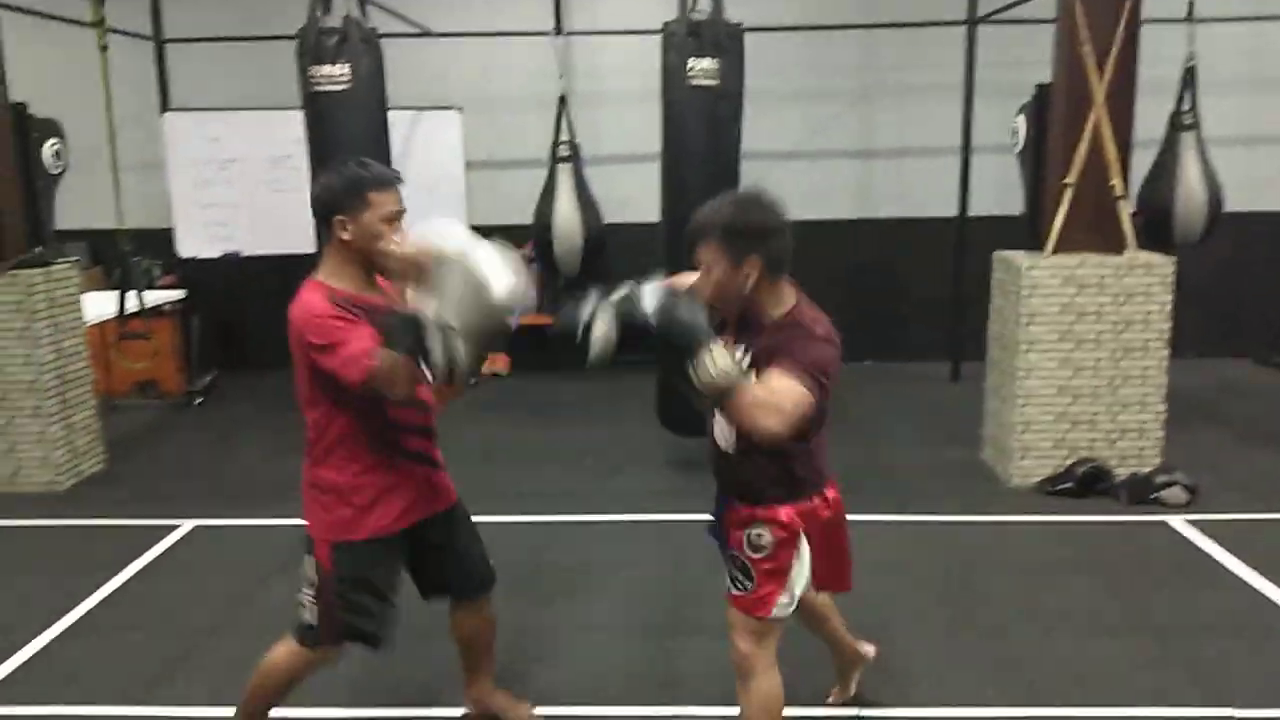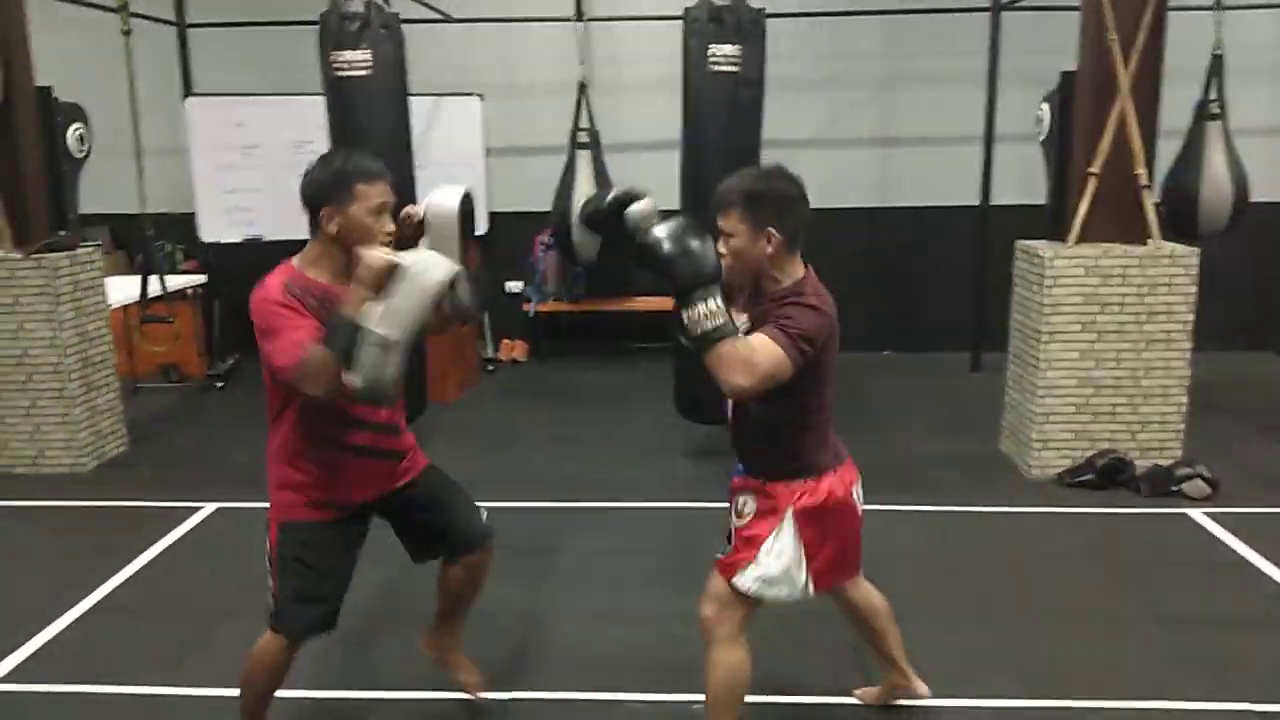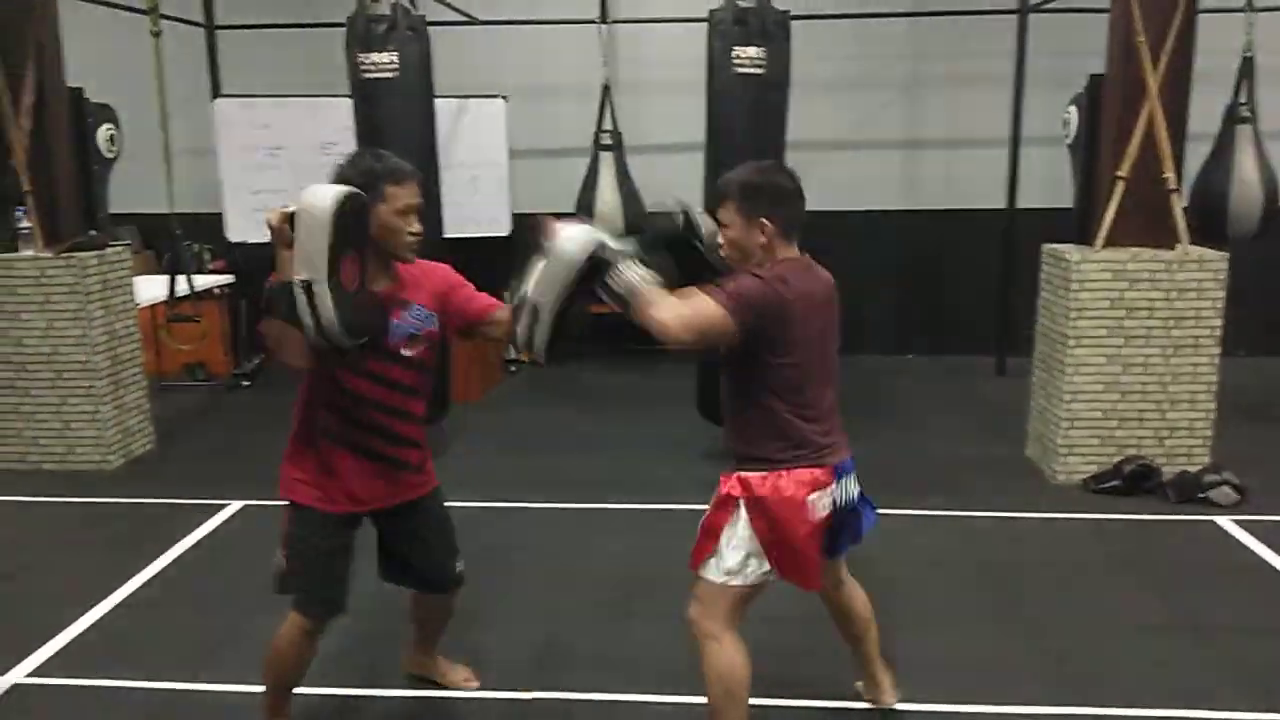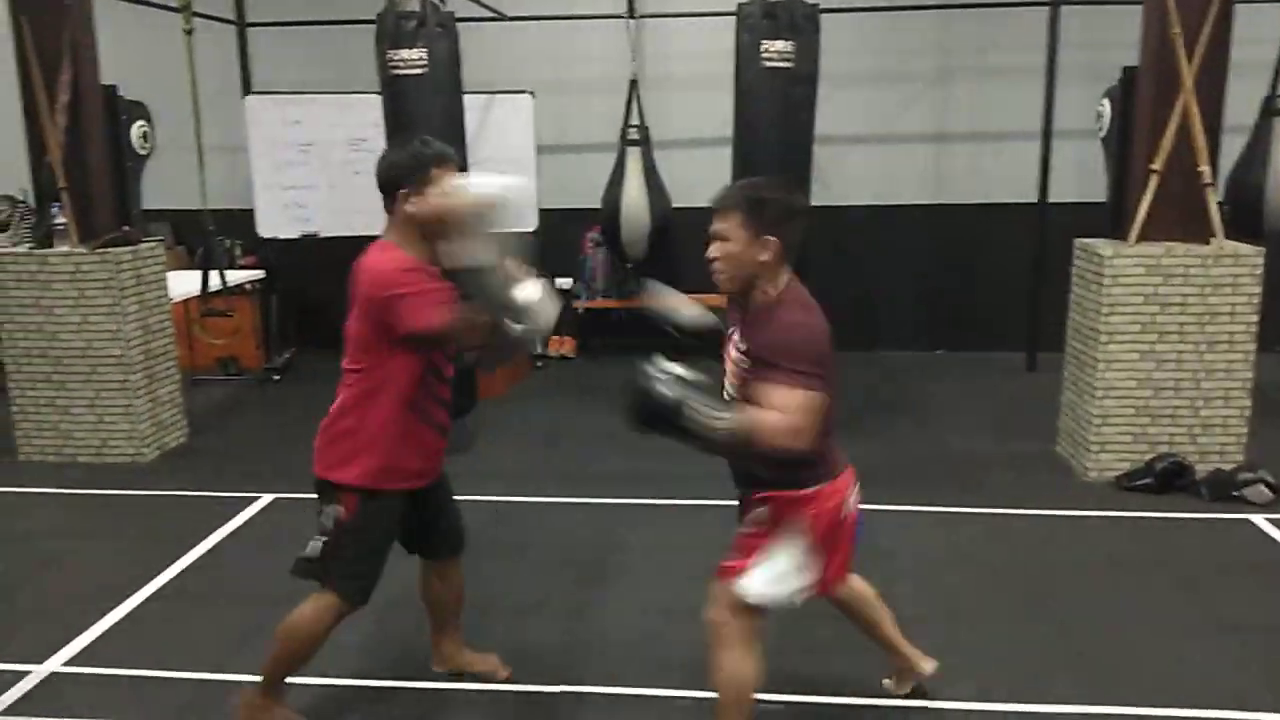
dt=0.2s
person 1, frame 1
left shoulder: (379, 286)
right shoulder: (315, 310)
left elbow: (415, 367)
right elbow: (391, 381)
right wrist: (406, 290)
left hip: (422, 485)
right hip: (353, 503)
left knee: (475, 588)
right knee: (319, 644)
person 1, frame 2
left shoulder: (386, 273)
right shoulder: (281, 295)
right elbow: (319, 381)
right wrist: (363, 295)
left hip: (396, 463)
right hip: (314, 485)
left knee: (472, 545)
right knee: (292, 627)
left ankle: (444, 639)
person 1, frame 3
left shoulder: (433, 279)
left elbow: (504, 326)
right elbow: (294, 356)
right wrist: (289, 265)
left hip: (406, 471)
right hip: (325, 479)
left knee: (439, 579)
right knee: (312, 609)
left ankle: (423, 655)
person 1, frame 4
left shoulder: (418, 264)
right shoulder: (387, 268)
left elbow: (472, 332)
right elbow: (462, 327)
left hip: (411, 455)
right hip: (365, 460)
left knee: (446, 549)
right knee: (340, 591)
left ankle: (448, 648)
person 2, frame 1
left shoulder: (812, 341)
right shoulder: (740, 296)
left elbow: (768, 421)
right elbow: (676, 288)
left wrist: (695, 345)
left hip: (779, 511)
right hip: (747, 494)
left knee: (751, 650)
right knee: (786, 590)
right ankle: (849, 653)
person 2, frame 2
left shoulder: (806, 313)
right shoulder: (771, 280)
left elbow: (738, 377)
right elbow: (703, 276)
left wrist: (697, 293)
right wrist: (643, 218)
left hip: (797, 493)
right hip: (820, 475)
left knee: (720, 619)
right knee: (843, 581)
person 2, frame 3
left shoulder: (761, 289)
right shoulder: (817, 280)
left elbow: (672, 324)
left wrist: (619, 264)
left hip: (772, 482)
right hip: (826, 469)
left knee: (710, 618)
right knee: (829, 573)
person 2, frame 4
left shoulder: (792, 326)
right shoulder: (755, 296)
left elbow: (787, 433)
left wrist: (692, 410)
left hip: (799, 499)
right hip: (781, 491)
left knee: (727, 621)
right knee: (830, 577)
right ankle: (910, 662)
